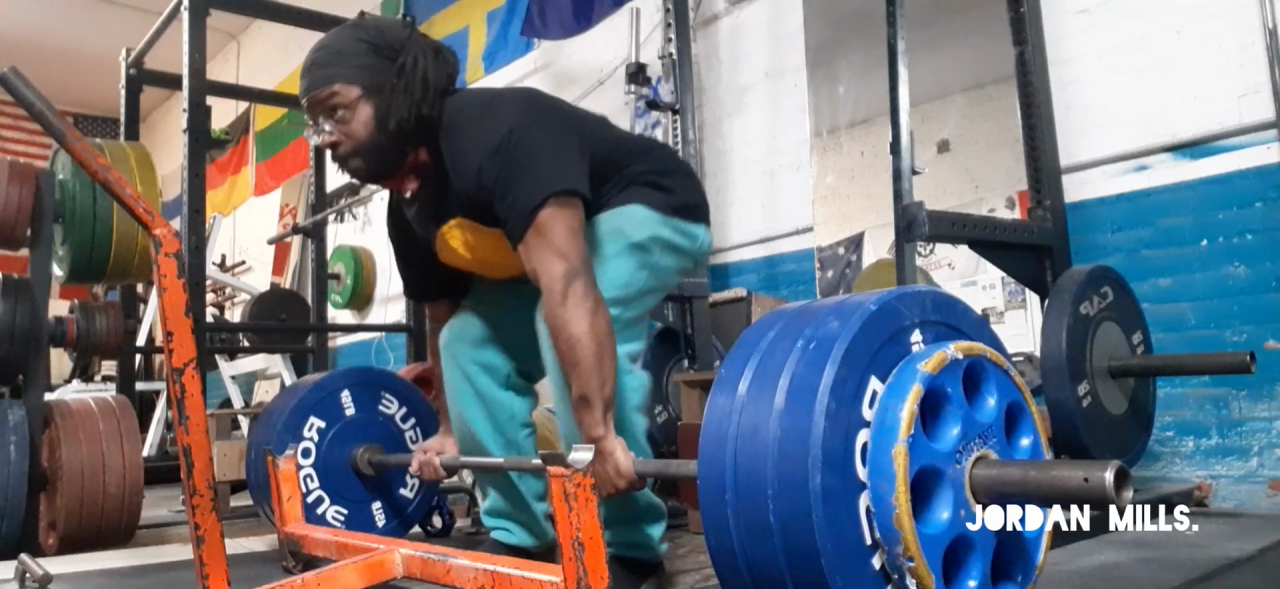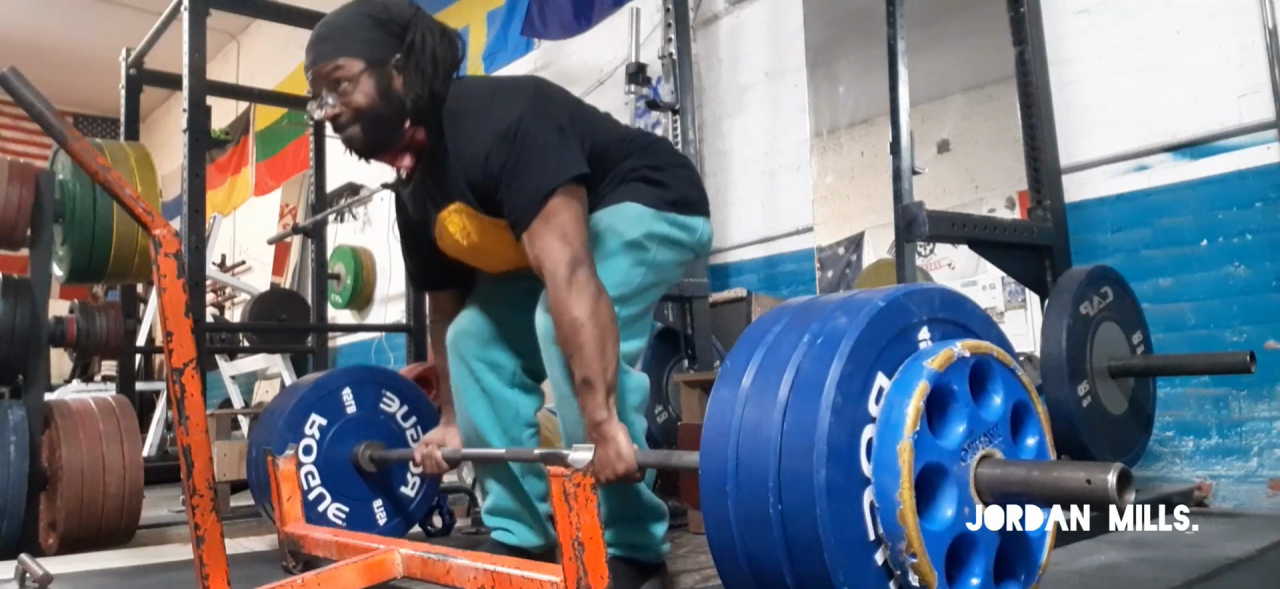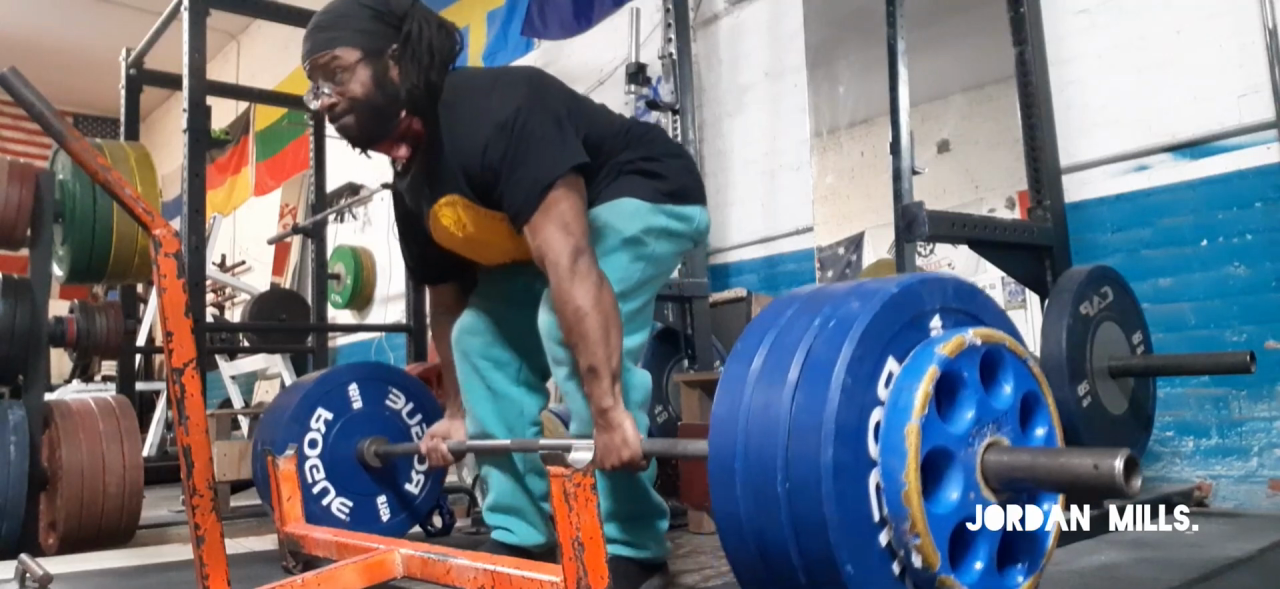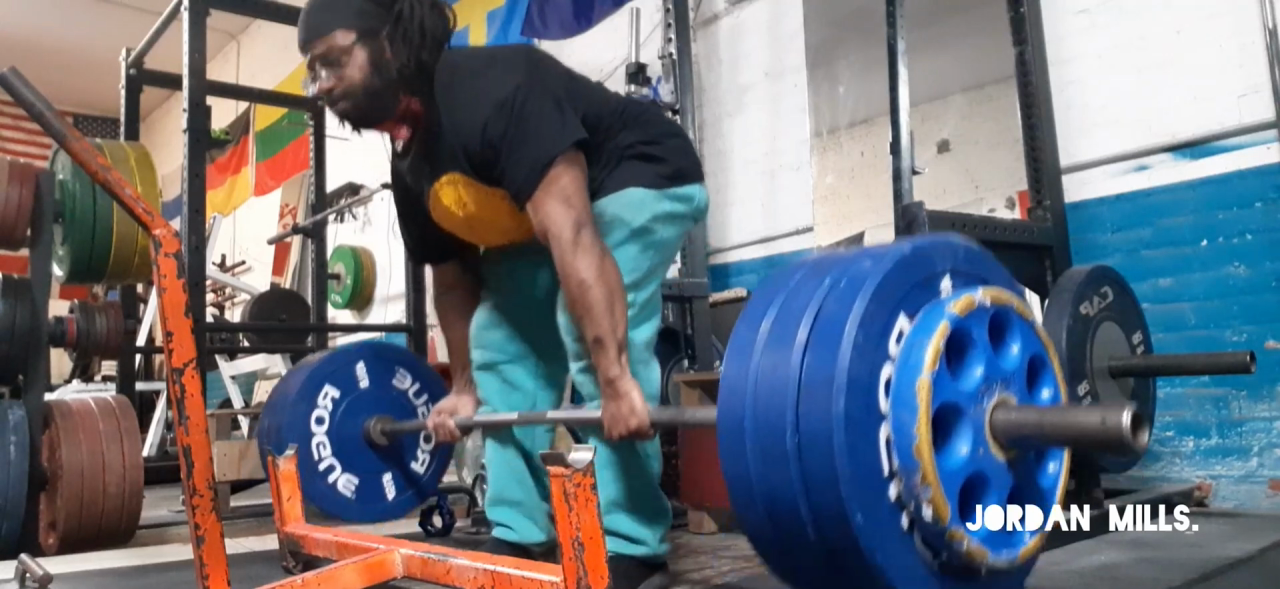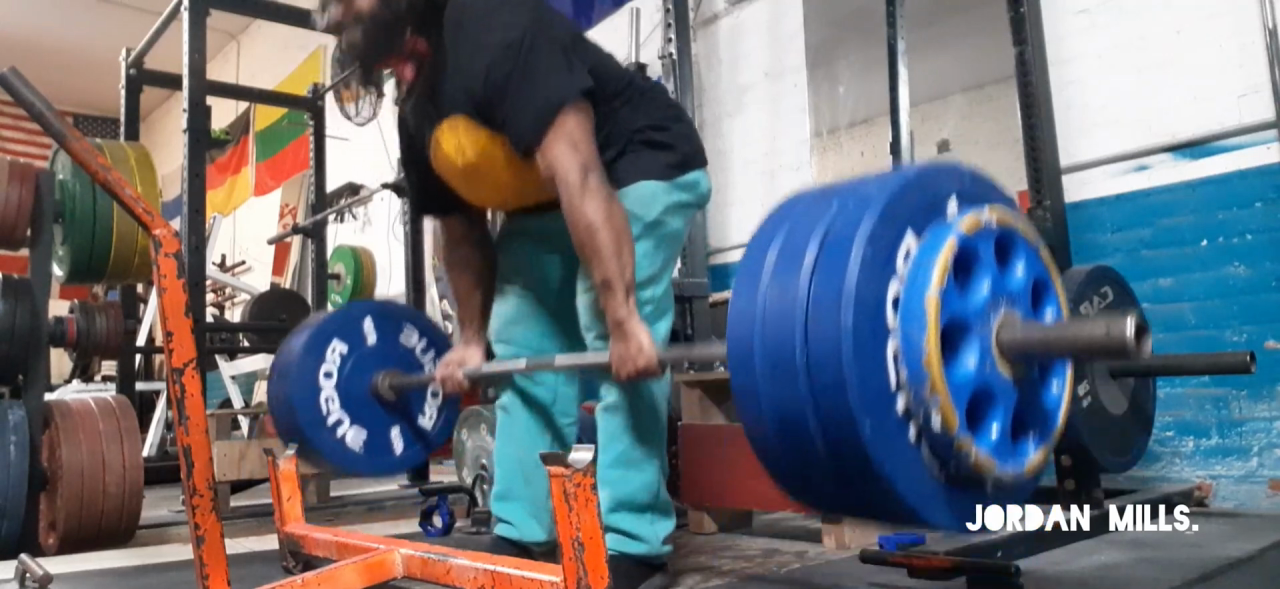
dt=0.2s
person 1, frame 1
left shoulder: (501, 137)
right shoulder: (409, 204)
left elbow: (566, 287)
right elbow: (443, 320)
left wrist: (600, 438)
right wrist: (449, 431)
left hip: (647, 210)
left knee: (571, 324)
right knee: (472, 345)
right ankle: (520, 533)
person 1, frame 2
left shoulder: (501, 124)
right shoulder: (415, 188)
left elbow: (570, 276)
right elbow: (446, 306)
left wrist: (603, 425)
right wrist: (451, 421)
left hip: (648, 207)
left knee: (565, 328)
right knee: (474, 340)
right ankle: (521, 535)
person 1, frame 3
left shoulder: (496, 113)
right shoulder: (412, 180)
left elbow: (571, 266)
right elbow: (448, 295)
left wrist: (609, 412)
right wrist: (457, 412)
left hip: (643, 196)
left knee: (571, 329)
right knee: (481, 338)
right ankle: (521, 536)
person 1, frame 4
left shoulder: (494, 93)
right shoulder: (410, 161)
left elbow: (574, 238)
right elbow: (452, 273)
left wrist: (615, 382)
right wrist: (463, 388)
left hip: (642, 181)
left knee: (592, 333)
right knee: (498, 342)
right ankle: (521, 535)
person 1, frame 5
right shoulder: (414, 111)
left elbow: (580, 177)
right elbow: (460, 227)
left wrist: (624, 320)
right wrist: (471, 338)
left hip: (642, 171)
left knee: (615, 342)
right knee: (521, 348)
right ankle: (523, 534)
